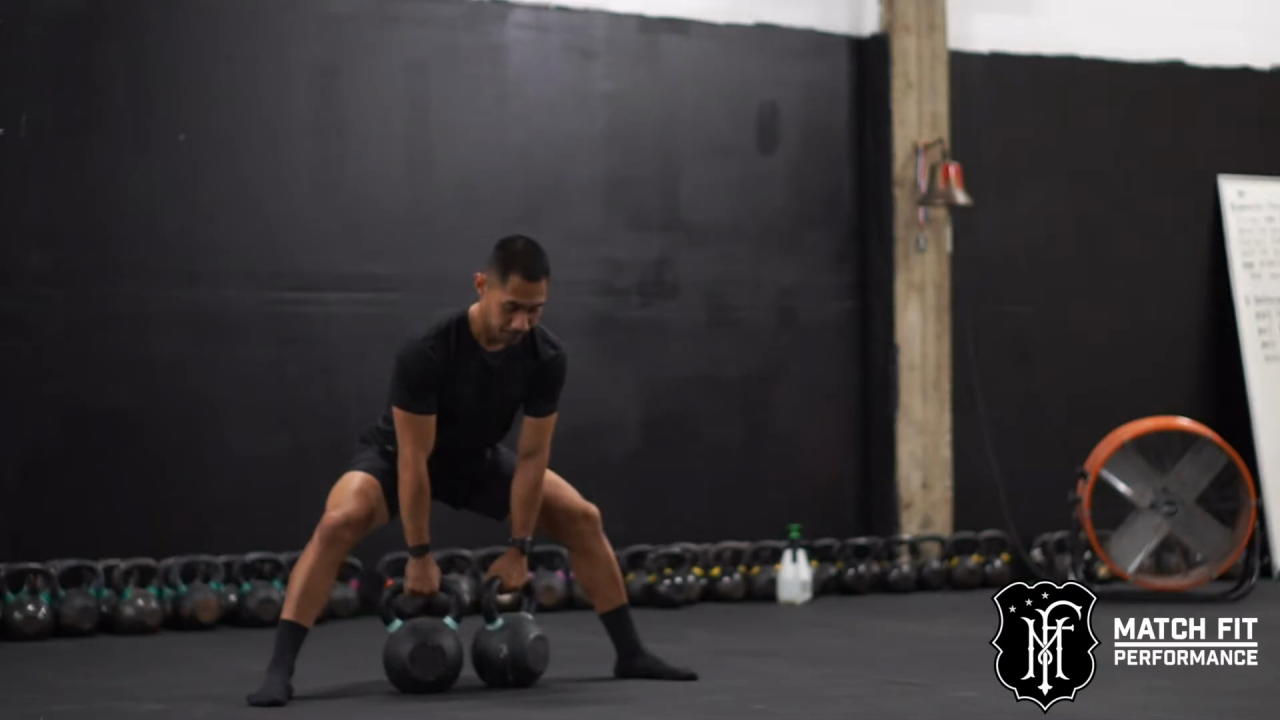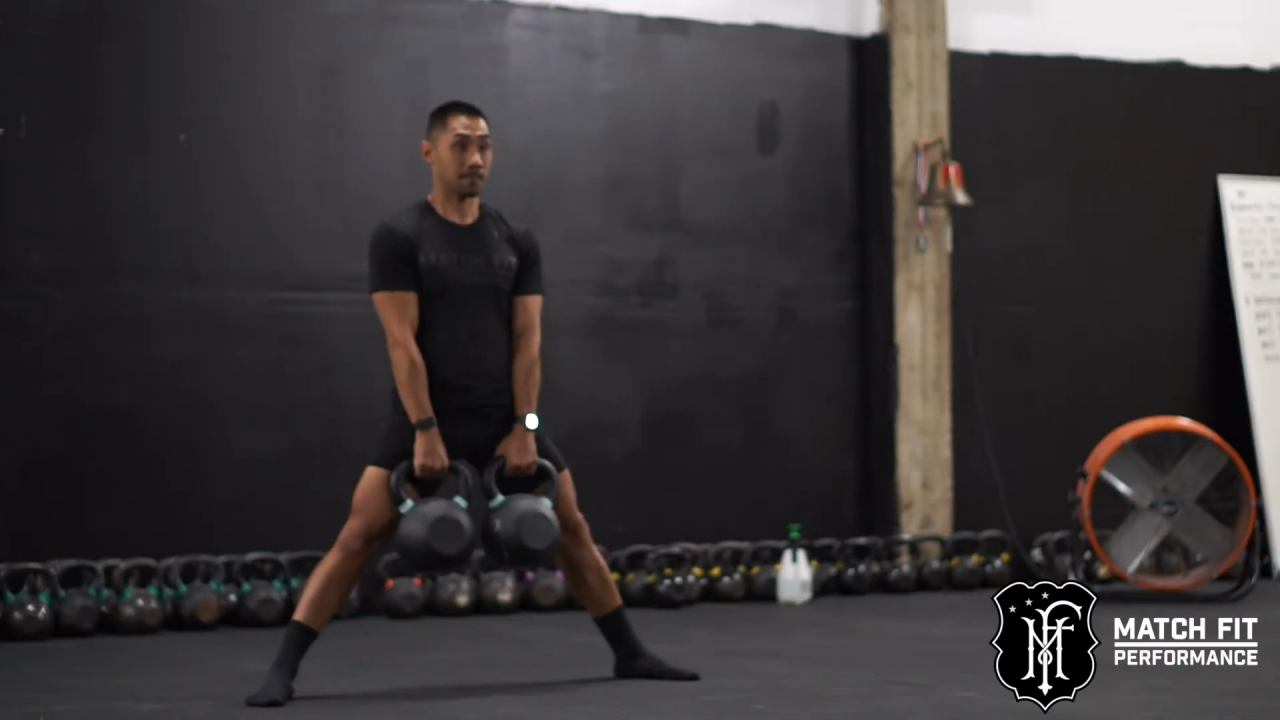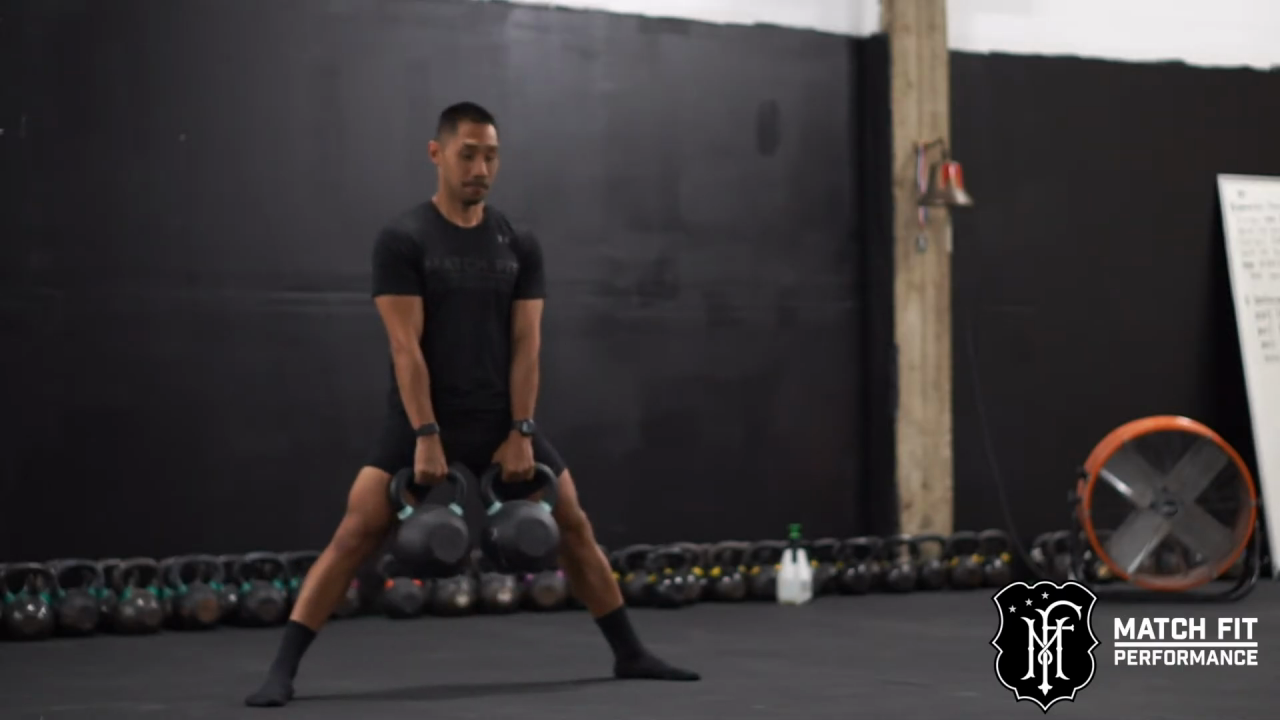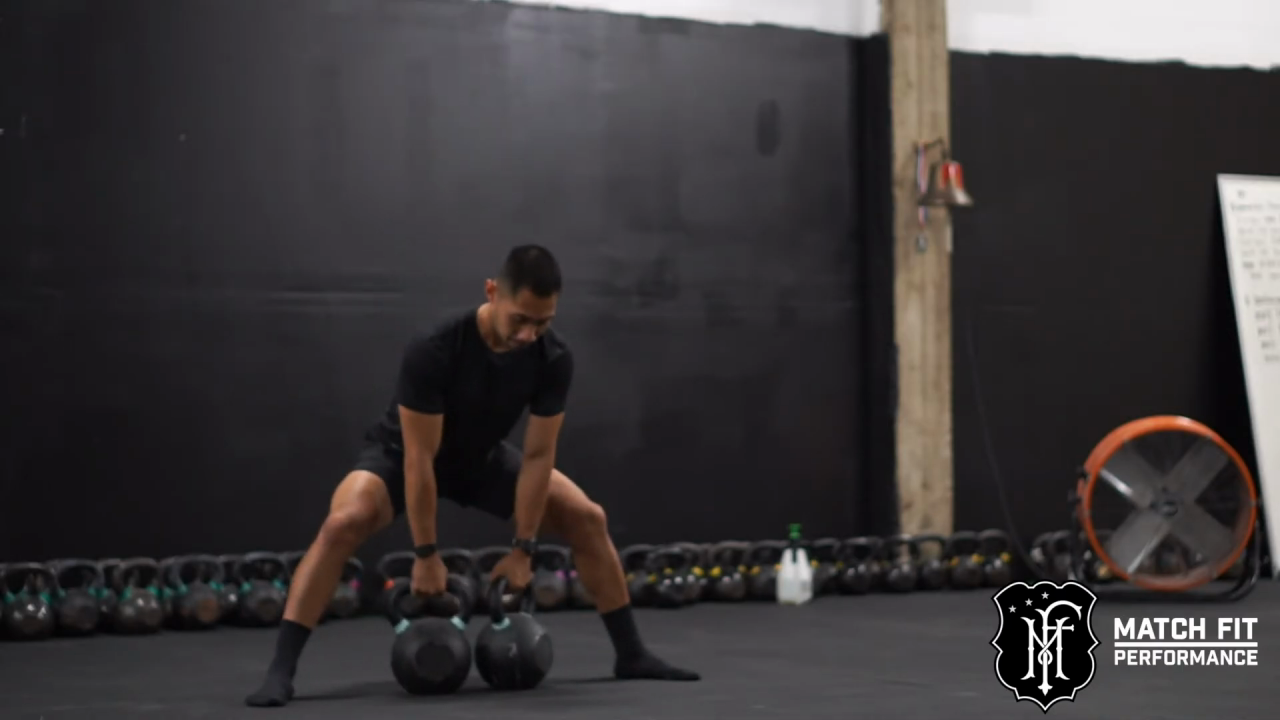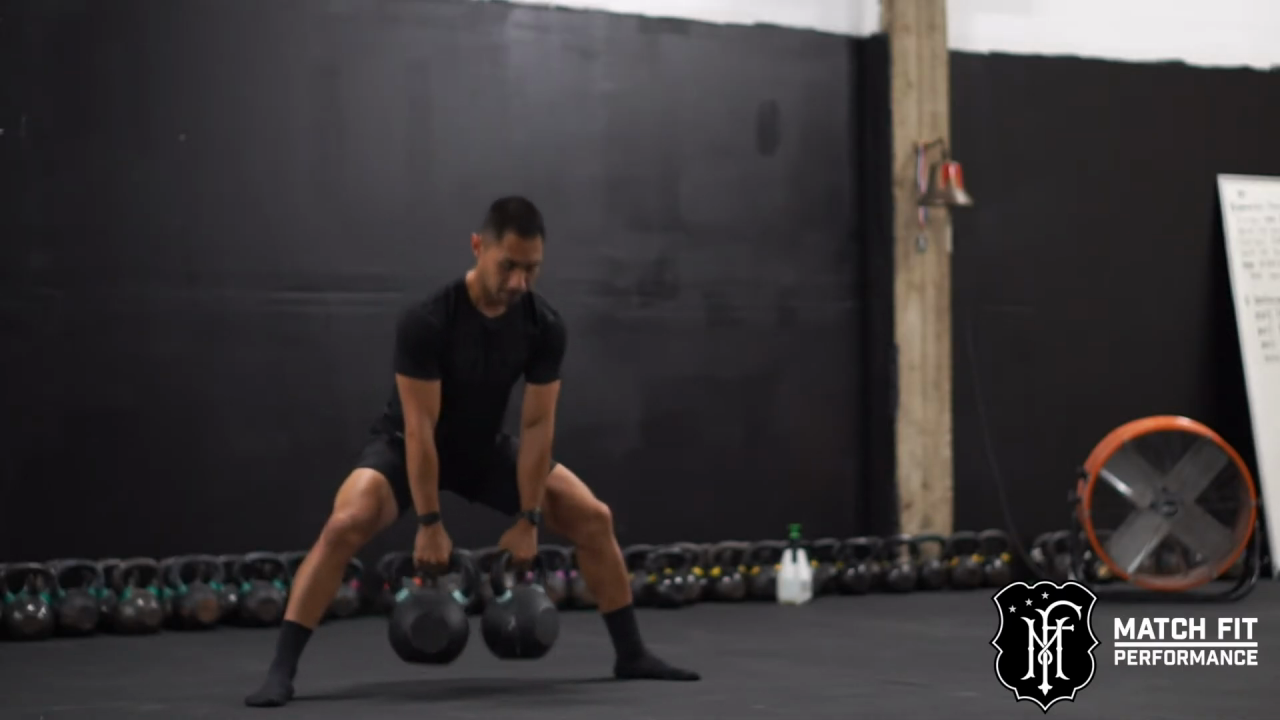
dt=1s
person 1, frame 1
left shoulder: (547, 358)
right shoulder: (425, 353)
left elbow: (532, 457)
right elbow: (413, 461)
left wrist: (517, 550)
right wrist: (420, 556)
left hip: (477, 458)
right hip: (396, 454)
left knee: (583, 519)
right knee: (338, 524)
left ankle: (631, 653)
right ankle: (280, 669)
person 1, frame 2
left shoulder: (517, 241)
right shoulder: (398, 236)
left elbow: (527, 340)
right elbow: (402, 341)
left wrist: (524, 428)
right wrist: (425, 431)
left hip: (503, 419)
right hip: (425, 418)
left knee: (571, 531)
right knee: (359, 538)
left ankle: (630, 654)
right ankle: (282, 670)
person 1, frame 3
left shoulder: (519, 244)
right shoulder: (403, 239)
left elbow: (526, 345)
right elbow: (406, 347)
left wrist: (521, 434)
right wrist: (426, 438)
left hip: (500, 421)
right hip: (423, 420)
left knee: (574, 529)
right knee: (356, 536)
left ankle: (630, 654)
right ankle: (282, 671)
person 1, frame 4
left shoulder: (554, 359)
right shoulder: (432, 351)
left elbow: (538, 456)
right elbow: (419, 460)
left wrist: (522, 551)
right wrist: (426, 556)
left hip: (483, 457)
right hip: (402, 453)
left knee: (587, 518)
right knee: (344, 524)
left ankle: (631, 654)
right ankle: (281, 670)
person 1, frame 5
left shoulder: (545, 326)
right shoulder: (427, 320)
left elbow: (537, 424)
right elbow: (421, 427)
left wrist: (528, 521)
right wrist: (430, 525)
left hip: (485, 448)
right hip: (406, 444)
left knee: (592, 518)
right knee: (345, 526)
left ankle: (632, 654)
right ankle: (281, 670)
